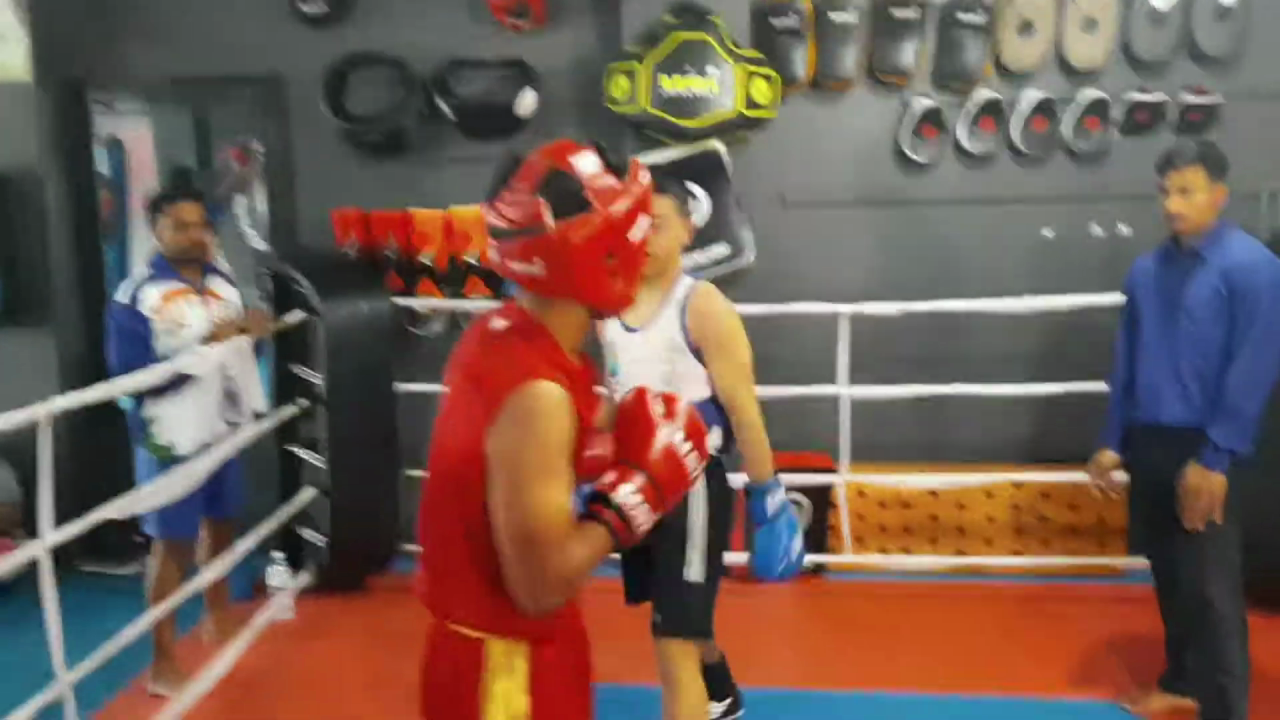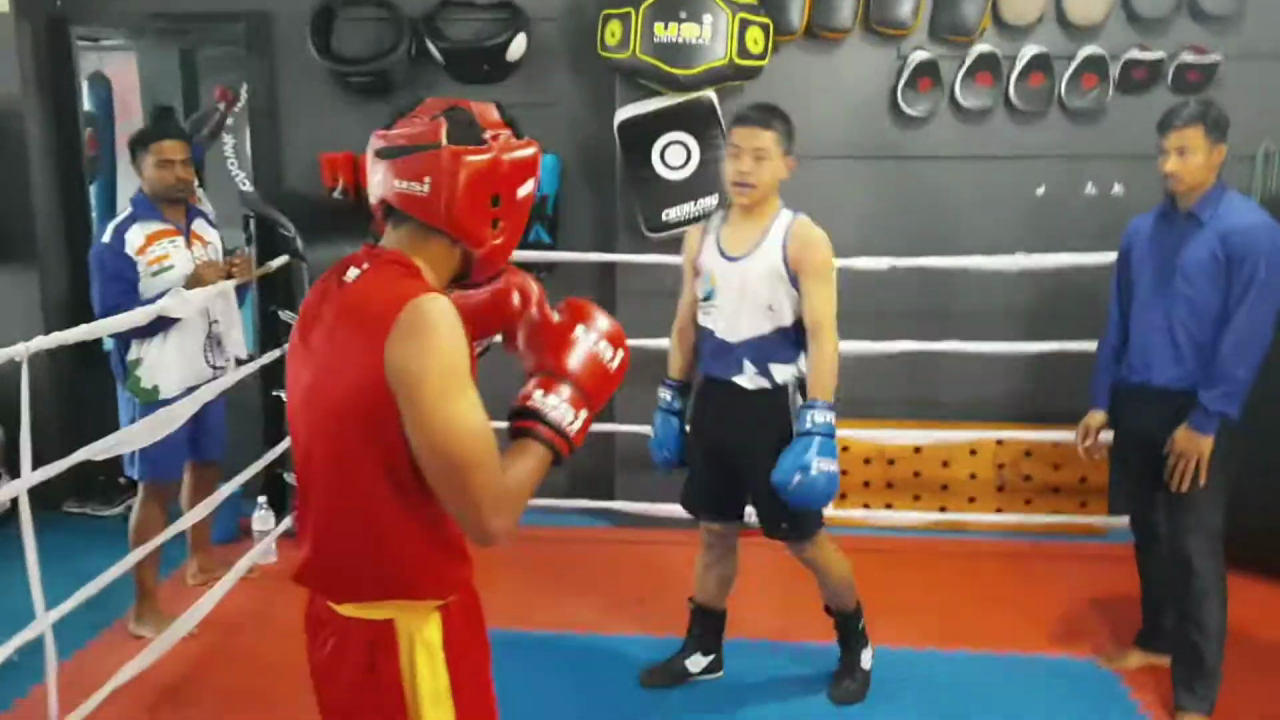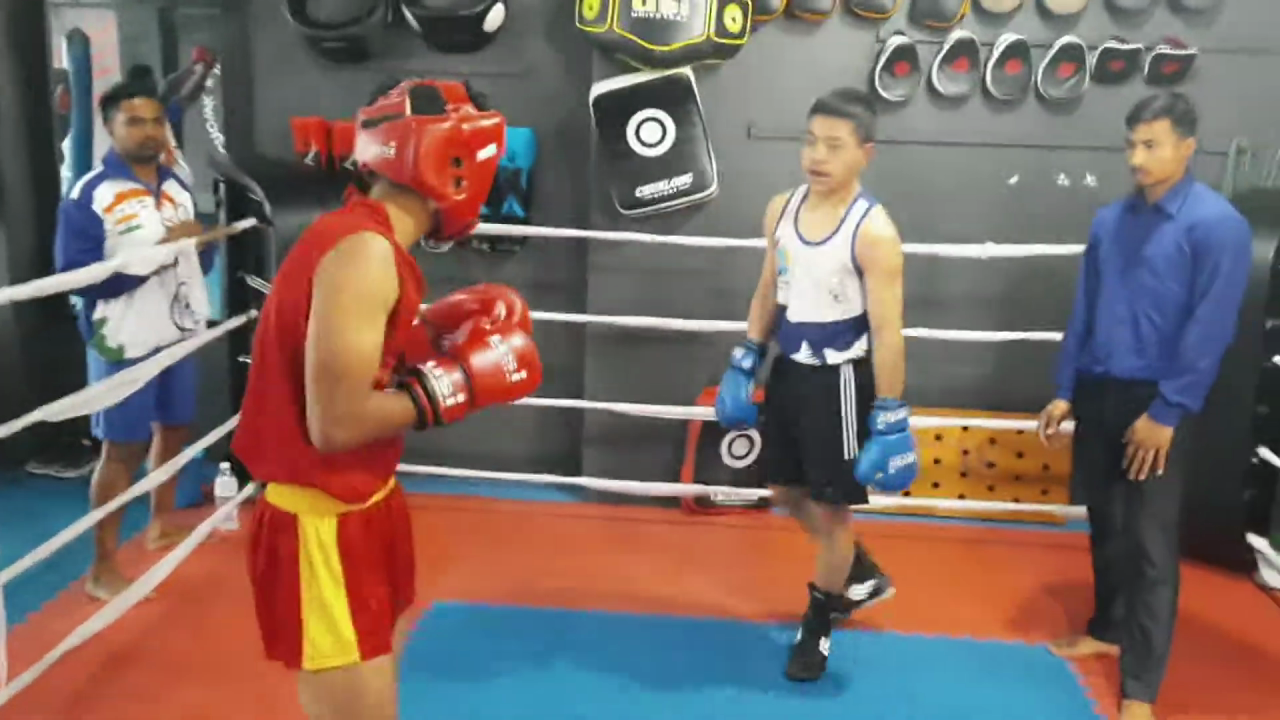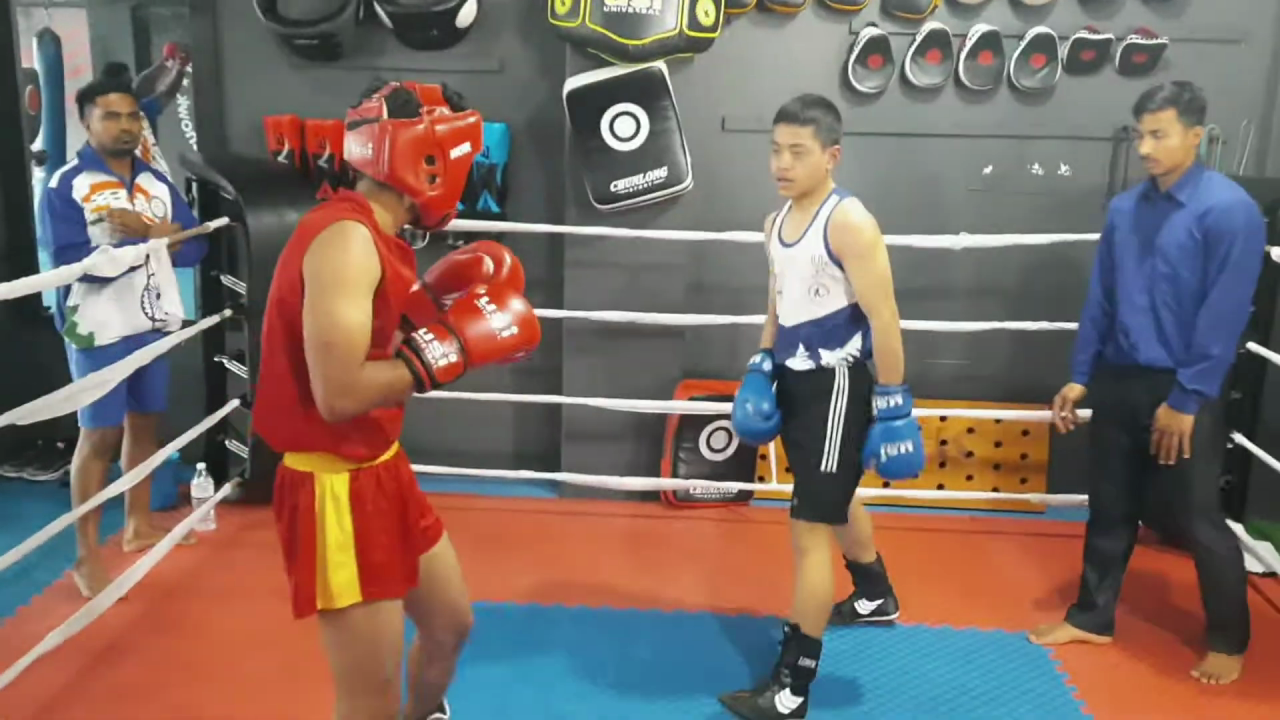
dt=0.5s
person 1, frame 1
left shoulder: (493, 333)
right shoulder: (535, 395)
right elbow: (539, 588)
left wrist: (605, 459)
right wrist: (637, 486)
left hip: (492, 641)
right hip: (508, 658)
person 1, frame 2
left shoulder: (337, 289)
right shoulder: (419, 316)
right elbow: (486, 516)
right wrist: (562, 396)
left hip: (352, 604)
right hip: (402, 626)
person 1, frame 3
left shoulder: (367, 239)
right shoulder: (364, 251)
right elbow: (335, 424)
left wrist: (431, 338)
right wrist: (456, 381)
left hip: (364, 509)
right hip: (321, 525)
person 1, frame 4
left shoulder: (378, 236)
right shoulder: (345, 239)
right elbow: (338, 392)
left wrist: (433, 301)
right wrist: (458, 345)
left hip: (381, 468)
right hip: (336, 486)
left knee: (451, 622)
person 2, frame 1
right shoulder: (1146, 270)
left wrist: (1216, 458)
right wrist: (1114, 442)
left hip: (1200, 450)
right hip: (1148, 446)
left knee: (1211, 589)
right knee: (1168, 576)
person 2, frame 2
right shoulder: (1142, 230)
left wrist: (1206, 422)
right wrist: (1101, 403)
left hip: (1192, 411)
right hip: (1136, 405)
left knee: (1195, 552)
right knee: (1150, 535)
right ankle: (1157, 640)
person 2, frame 3
left shoulder: (1217, 225)
right shoulder: (1109, 221)
left elbow: (1209, 331)
left wrist: (1166, 412)
right wrist: (1064, 391)
left hip: (1154, 403)
right hip: (1098, 395)
left knee: (1150, 545)
right knee: (1105, 526)
right ankle: (1108, 629)
person 2, frame 4
left shoulder: (1229, 209)
right shoulder: (1124, 209)
left elbow: (1226, 314)
left wrist: (1189, 397)
right wrist: (1080, 376)
left hip: (1184, 389)
right hip: (1120, 382)
left knee: (1198, 521)
right knee: (1109, 506)
left ankle: (1228, 641)
right ankle: (1092, 617)
person 3, frame 1
left shoulder: (705, 310)
right shoulder: (611, 312)
left elbow: (744, 412)
left wrist: (771, 502)
left hip: (690, 488)
left knee: (677, 644)
right knee: (670, 621)
person 3, frame 2
left shoulder: (803, 239)
right shoulder: (701, 238)
left elbow: (822, 340)
left wrist: (817, 426)
right wrist: (669, 399)
left hip: (776, 405)
right hip: (715, 401)
left knee: (802, 537)
right knee: (715, 531)
left ankle: (855, 647)
right ankle: (702, 651)
person 3, frame 3
left shoulder: (874, 234)
right shoulder: (782, 209)
left elbow: (888, 334)
left wrist: (891, 419)
right wrist: (744, 360)
left hip: (841, 381)
right hip: (788, 370)
left knee: (831, 508)
right knee: (789, 492)
left ankle: (817, 628)
right ankle: (865, 577)
person 3, frame 4
left shoulder: (851, 223)
right shoulder: (776, 223)
left elbow: (884, 321)
left wrist: (894, 407)
right wrist: (759, 369)
left hip: (838, 387)
right hip: (791, 382)
left knee: (809, 531)
right knee: (834, 500)
right ankle: (876, 597)
person 4, frame 1
left shoulder: (223, 283)
right shoulder: (135, 297)
right elbow: (129, 375)
left wrist: (251, 335)
right wrist: (201, 348)
right hip: (172, 440)
left knee: (220, 523)
right knee: (173, 545)
left ankle: (218, 614)
right ankle: (163, 664)
person 4, frame 2
left shoulder: (204, 225)
right shoulder: (120, 237)
right elbow: (114, 318)
left wrist: (236, 279)
right wrist: (186, 290)
left hip: (208, 373)
right hip: (156, 384)
left knee: (205, 467)
right knee: (157, 487)
left ankle: (201, 559)
right ankle: (144, 606)
person 4, frame 3
left shoulder: (178, 187)
right shoulder: (89, 194)
right elbow: (76, 276)
left wrist: (199, 246)
right wrist: (151, 256)
left hip: (178, 333)
right hip: (124, 342)
left knee: (174, 428)
right knee: (122, 447)
left ankle: (162, 522)
right ankle: (103, 567)
person 4, frame 4
left shoulder: (157, 182)
right shoulder: (65, 185)
left elbow: (195, 247)
right elbow: (72, 259)
left wrist: (139, 233)
right wrist: (147, 239)
left hip: (153, 323)
right hip: (97, 328)
left knee: (144, 423)
right knee: (99, 435)
left ankle: (138, 524)
right ankle: (87, 557)
